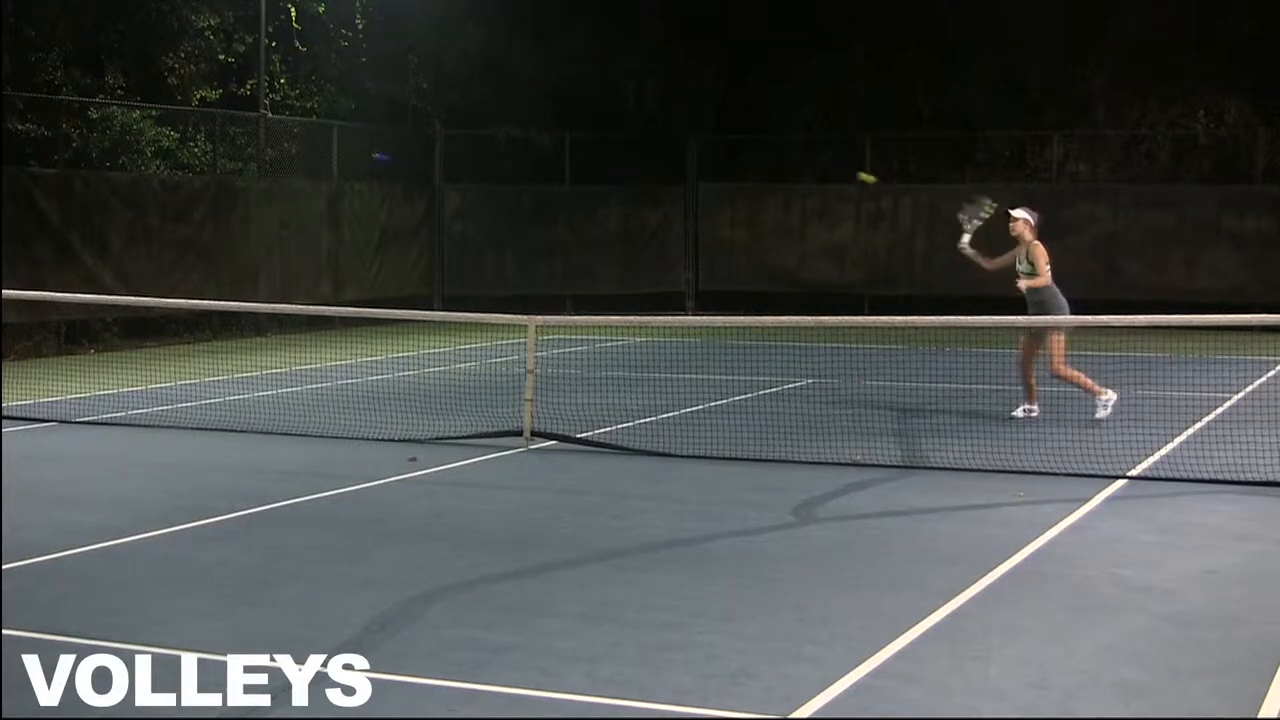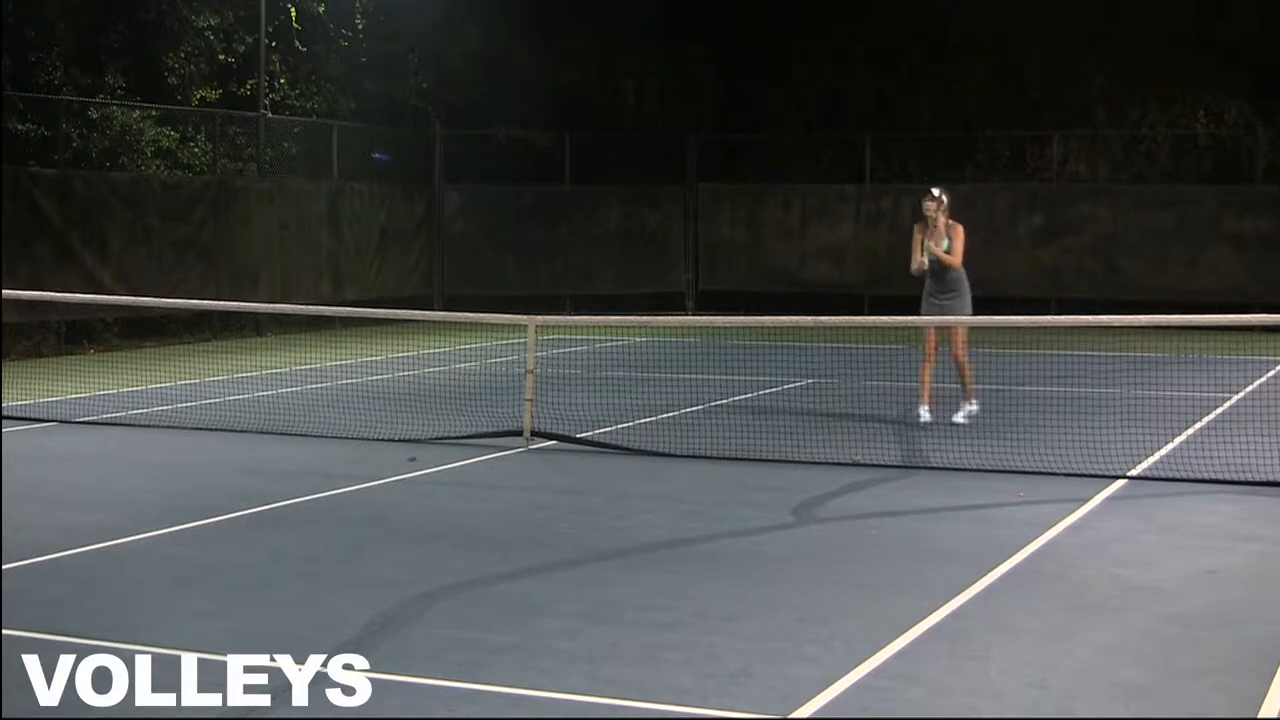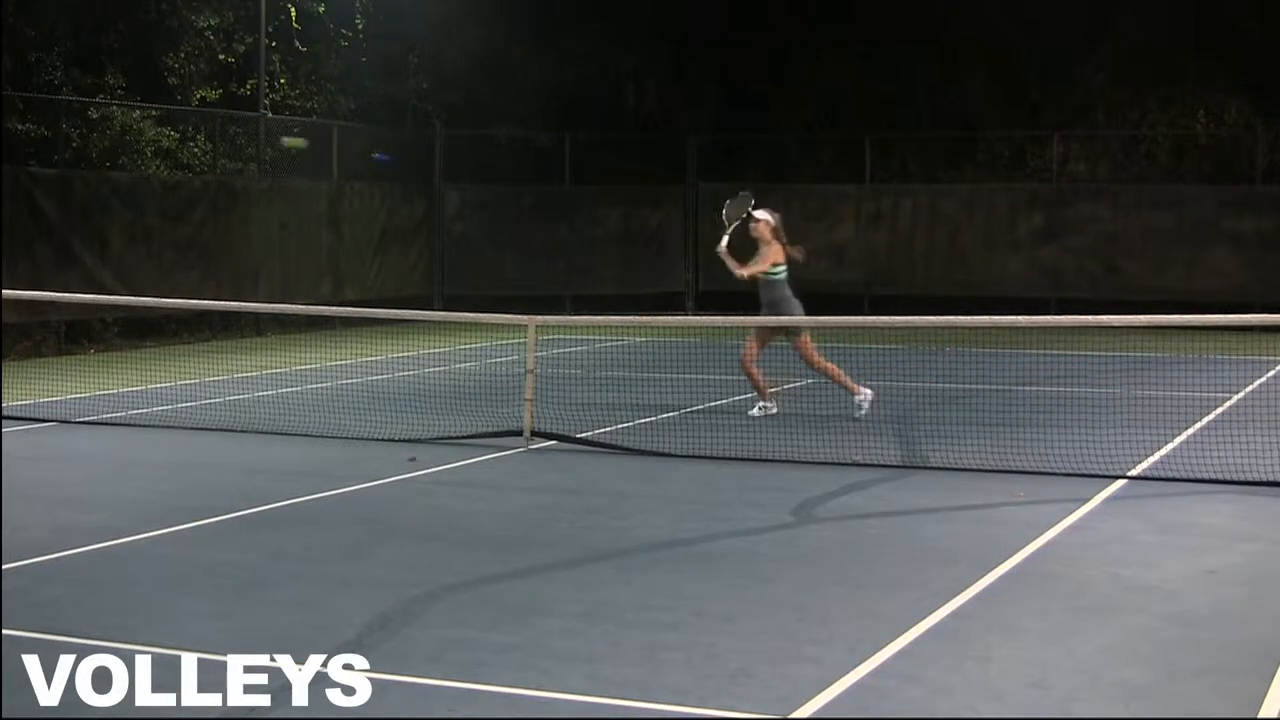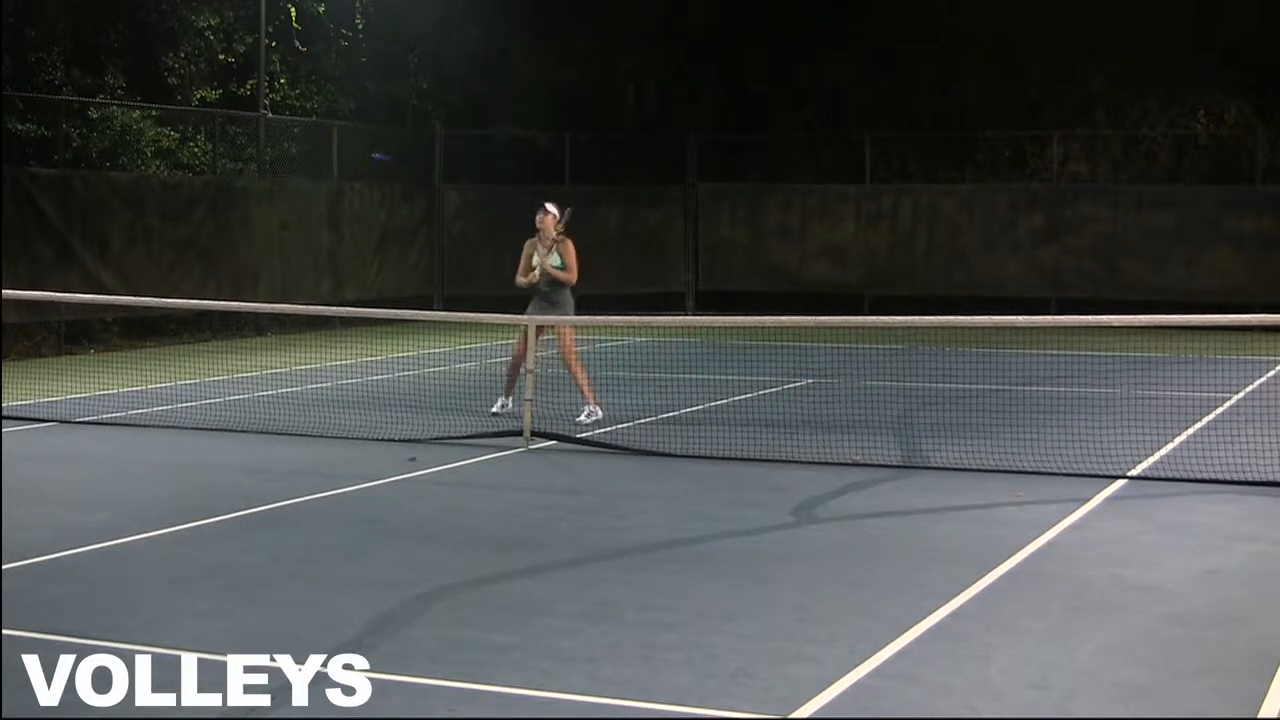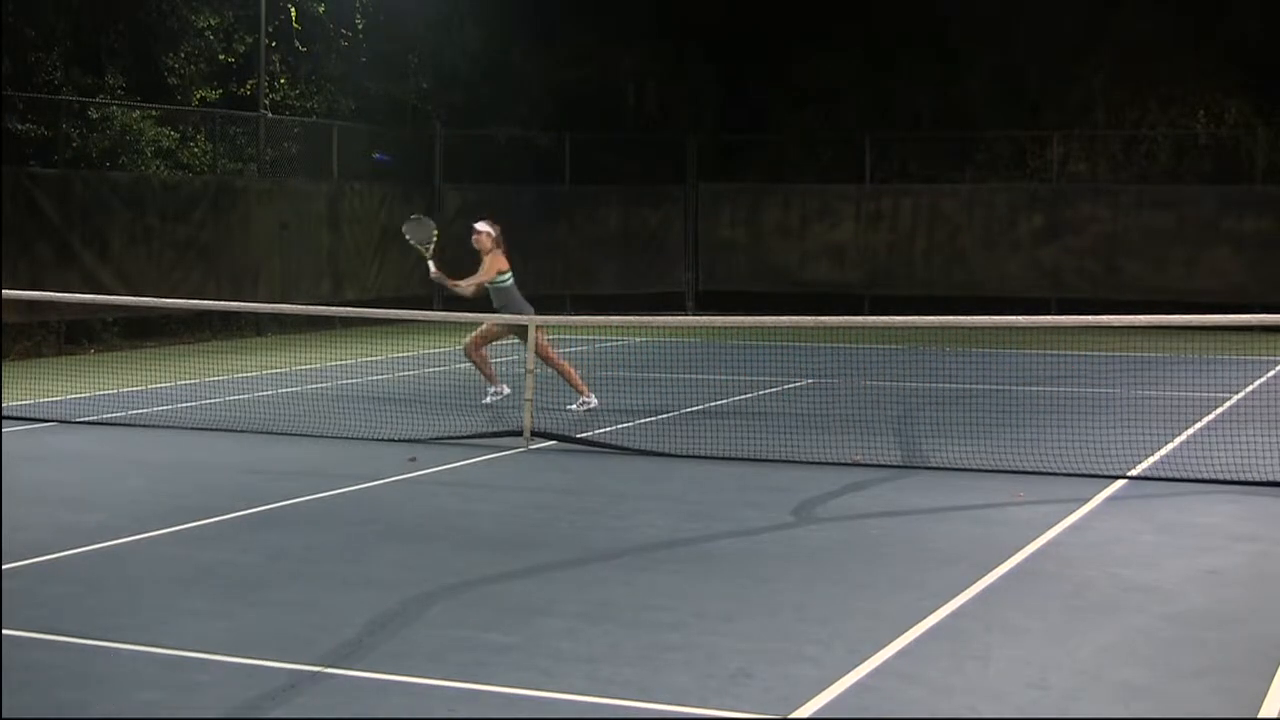
dt=1s
person 1, frame 1
left shoulder: (1035, 247)
right shoulder: (1019, 249)
left elbow: (1046, 280)
right elbow: (991, 265)
left wrist: (1027, 283)
right wrist: (970, 252)
left hip: (1053, 310)
right hip: (1036, 311)
left knee: (1057, 368)
right knee: (1025, 363)
left ankle: (1102, 394)
right ankle: (1030, 405)
person 1, frame 2
left shoulder: (956, 228)
right shoulder: (920, 229)
left elbow: (956, 263)
right elbow: (916, 270)
left wrist: (936, 250)
right wrist: (921, 264)
left hip: (957, 293)
right hip: (932, 294)
left knee: (959, 354)
right knee: (929, 354)
left ankle: (969, 401)
right ankle: (924, 406)
person 1, frame 3
left shoulder: (772, 248)
right shoulder: (763, 250)
left elbow: (760, 267)
right elbow: (742, 271)
left wrist: (746, 272)
right wrist: (725, 255)
left hip: (786, 311)
right hip: (770, 312)
left knee: (814, 362)
right knee: (747, 358)
left ankle: (859, 392)
right ankle: (767, 402)
person 1, frame 4
left shoulder: (565, 244)
right shoulder: (530, 245)
left elbow: (572, 279)
right elbow: (519, 279)
left wrist: (548, 269)
right wrist: (529, 280)
left hip: (561, 305)
right hip: (539, 304)
left knee: (569, 357)
right knee: (517, 356)
left ankle: (592, 407)
right ankle: (506, 399)
person 1, frame 5
left shoulder: (494, 257)
right shoulder: (487, 257)
left elbow: (477, 280)
right elbow: (472, 291)
left wrist: (448, 281)
right wrist: (448, 283)
left hip: (521, 315)
right hip: (505, 316)
left knee: (550, 359)
right knee: (471, 346)
left ankle: (587, 397)
right ankle: (497, 386)
